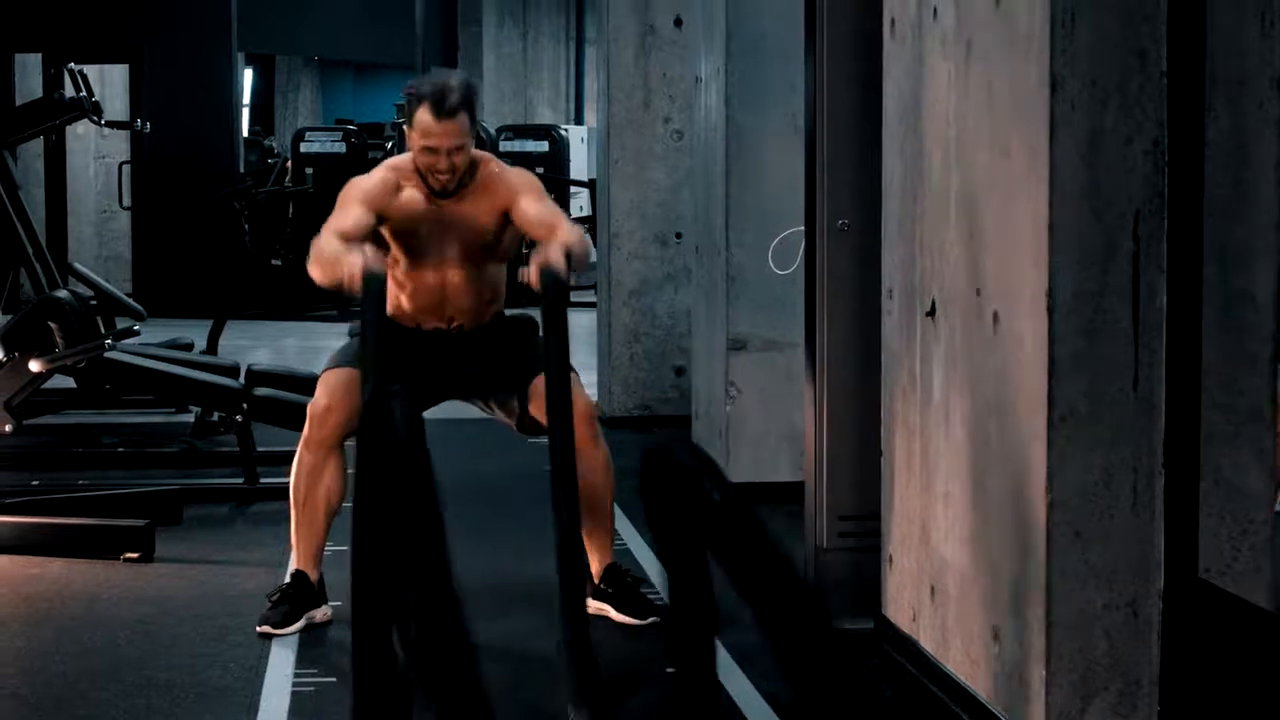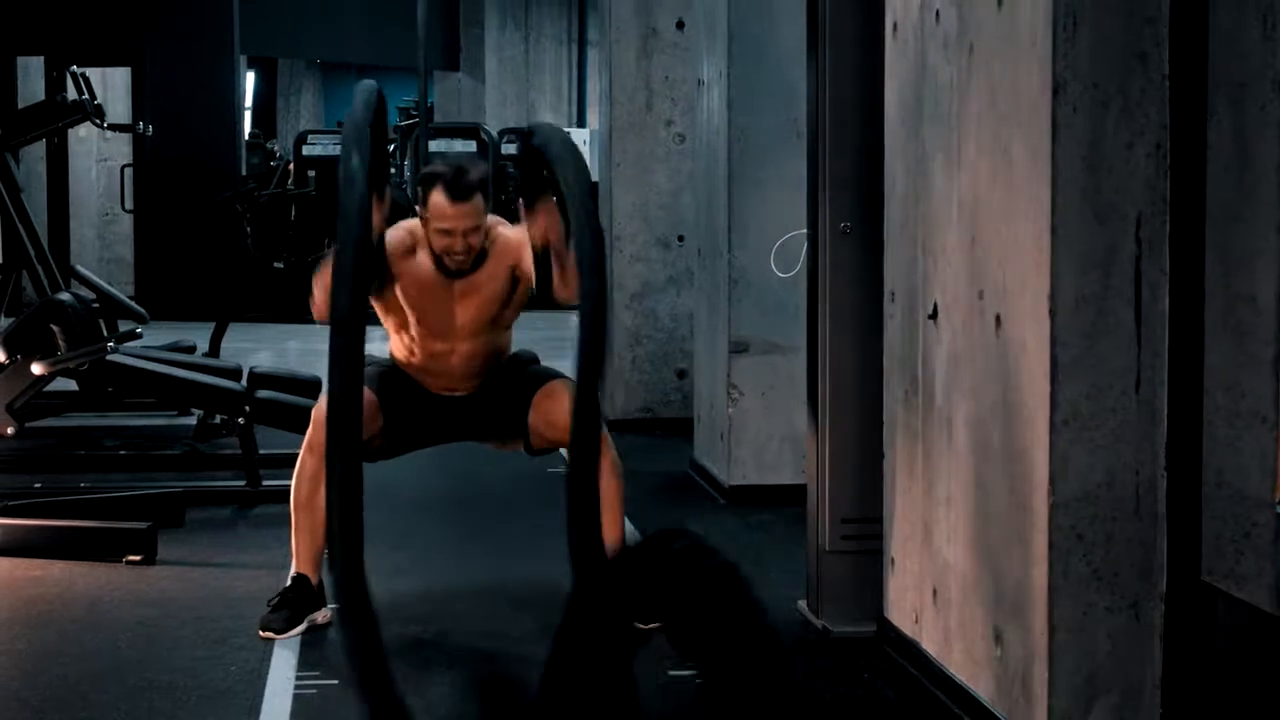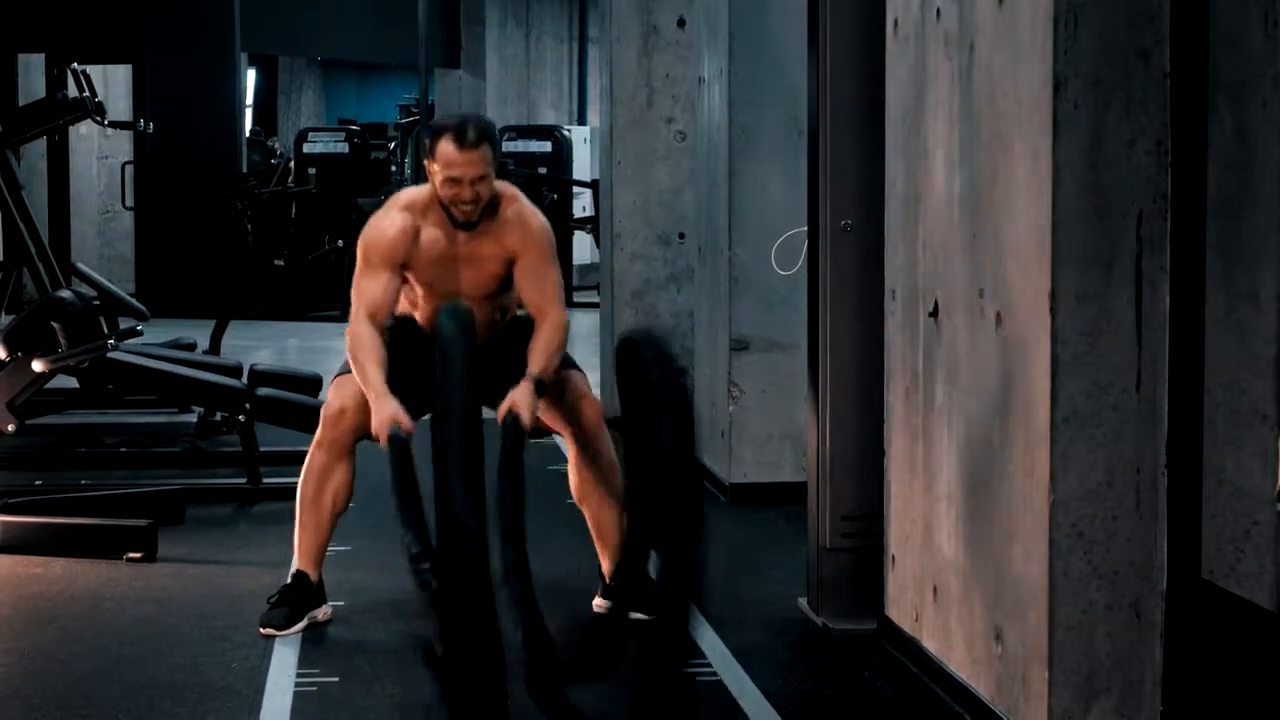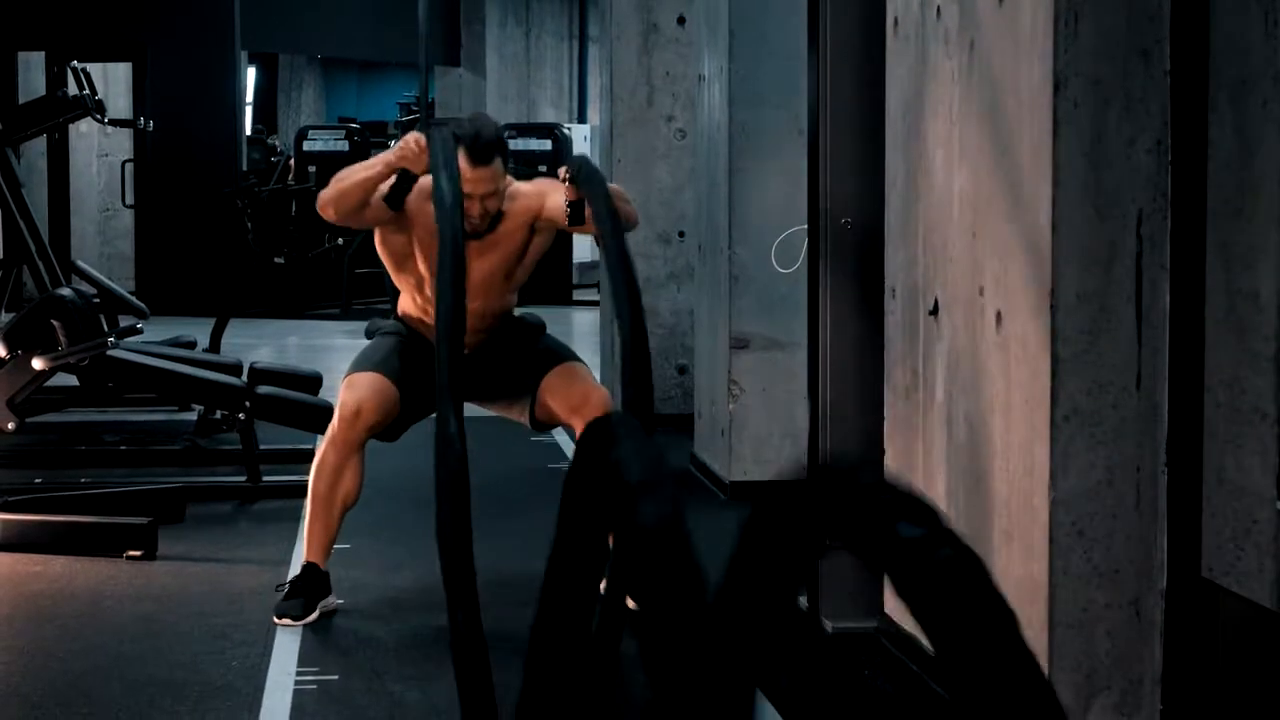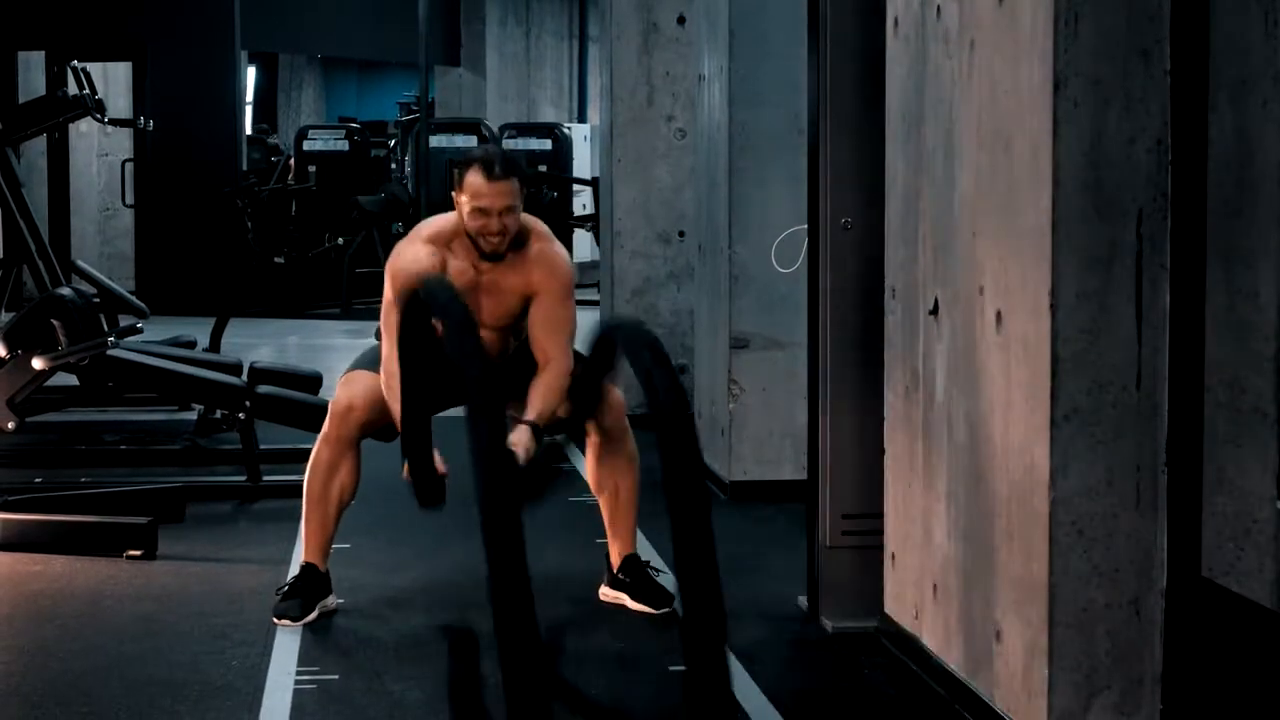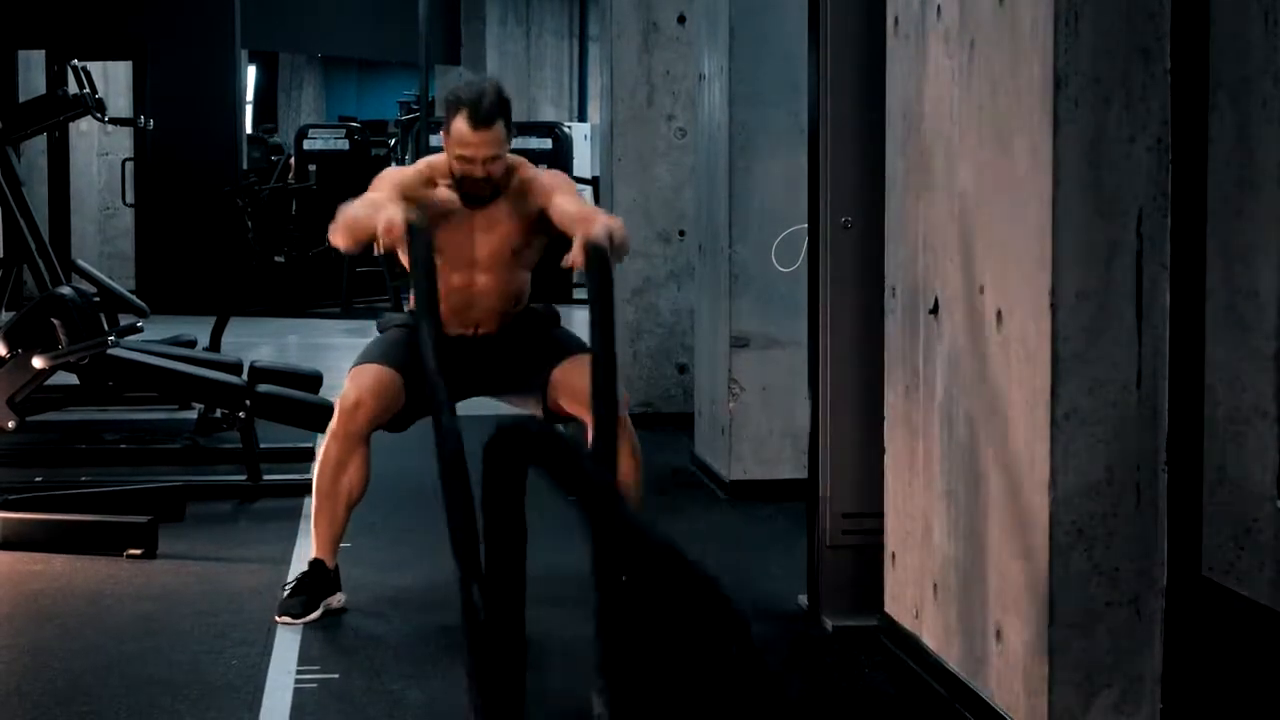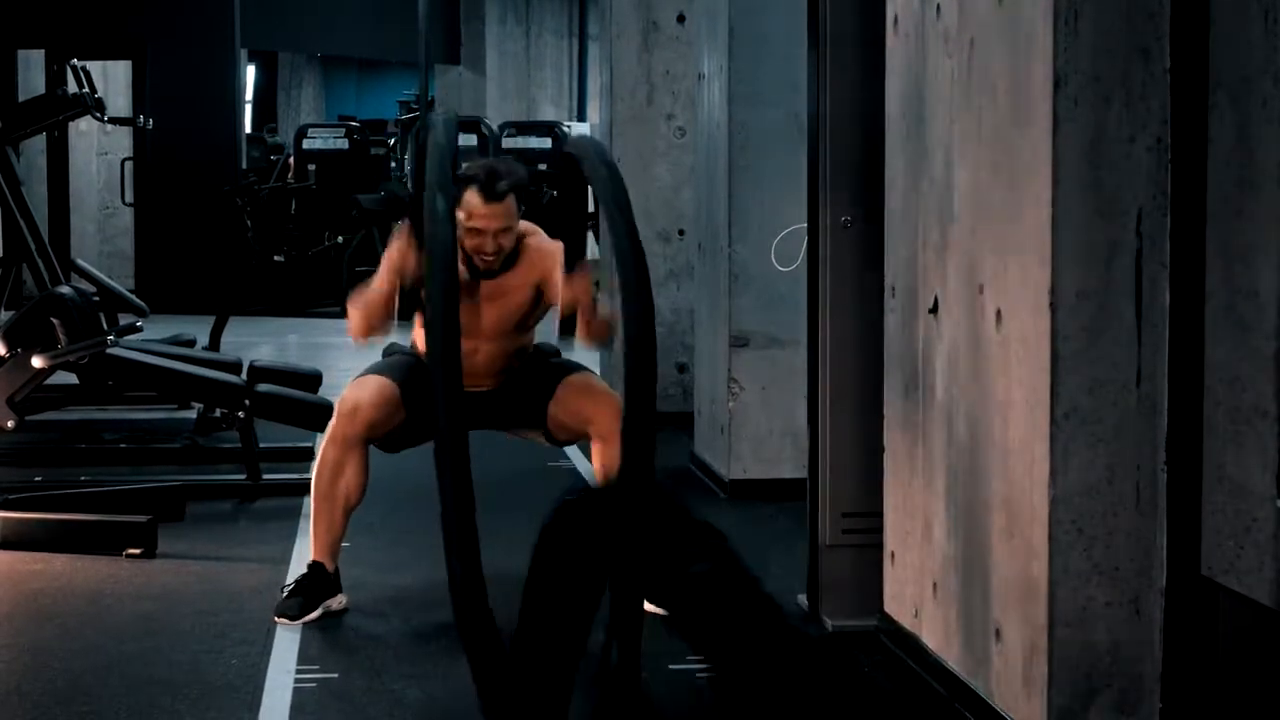
dt=0.7s
person 1, frame 1
left shoulder: (508, 183)
right shoulder: (379, 186)
left elbow: (565, 230)
right elbow: (320, 257)
left wrist: (561, 247)
right wrist: (347, 257)
left hip: (495, 338)
right hip: (404, 338)
left knee: (580, 415)
right knee: (325, 415)
left ankle: (607, 578)
right ankle: (303, 582)
person 1, frame 2
left shoulder: (513, 245)
right shoulder: (396, 249)
left elbow: (578, 291)
right elbow: (324, 307)
left wrist: (554, 240)
left hip: (498, 387)
right hip: (408, 388)
right knee: (326, 424)
right ankle: (304, 589)
person 1, frame 3
left shoulder: (525, 223)
right shoulder: (394, 225)
left elbow: (550, 314)
right elbow: (365, 320)
left wrist: (532, 383)
right wrist: (380, 392)
left hip: (507, 340)
right hip: (420, 341)
left knee: (585, 413)
right knee: (340, 419)
left ankle: (618, 575)
right ankle: (306, 582)
person 1, frame 4
left shoulder: (531, 202)
right shoulder: (413, 202)
left elbow: (625, 218)
right elbow: (330, 206)
left wrist: (588, 199)
right wrist: (390, 162)
left hip: (502, 344)
right hip: (417, 342)
left knee: (595, 406)
right knee: (352, 413)
right ankle: (313, 576)
person 1, frame 5
left shoulder: (547, 258)
right shoulder: (420, 254)
left elbow: (554, 361)
right elbow: (397, 358)
left wrist: (528, 428)
left hip: (514, 356)
left knee: (609, 409)
right knee: (345, 413)
left ankle: (625, 569)
right ankle: (313, 577)
person 1, frame 6
left shoulder: (540, 186)
right shoulder: (411, 181)
left elbow: (608, 231)
right elbow: (342, 230)
left wrist: (599, 232)
right wrist: (379, 214)
left hip: (517, 335)
right knee: (353, 408)
right ankle: (321, 572)
person 1, frame 7
left shoulder: (542, 255)
right shoulder: (416, 253)
left elbow: (600, 335)
right elbow: (361, 327)
left wrist: (585, 304)
right wrist: (393, 273)
left hip: (511, 381)
right hip: (430, 379)
left knee: (609, 415)
right knee: (350, 414)
right ankle: (322, 576)
